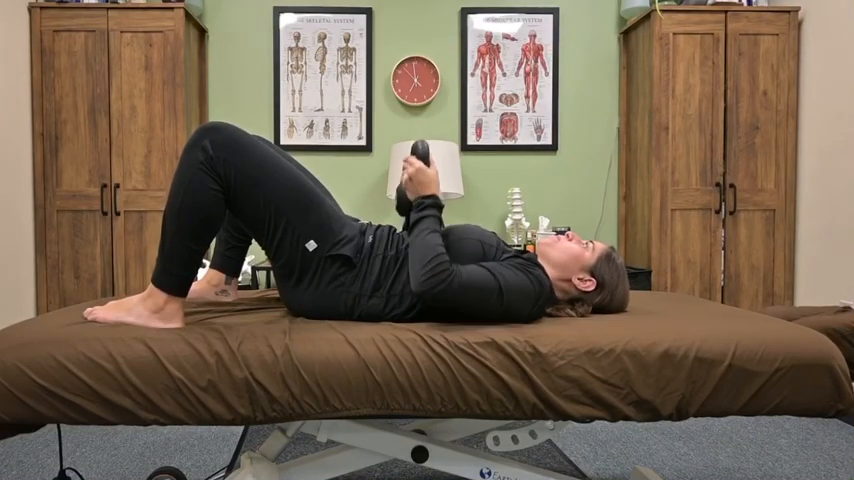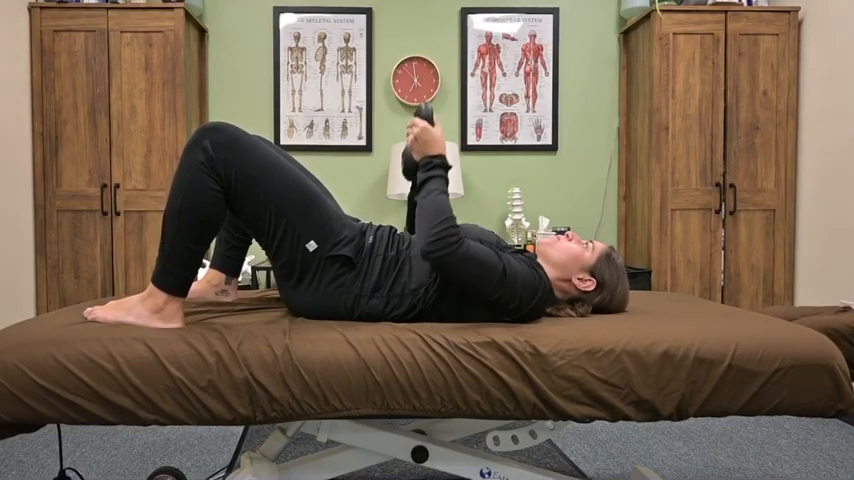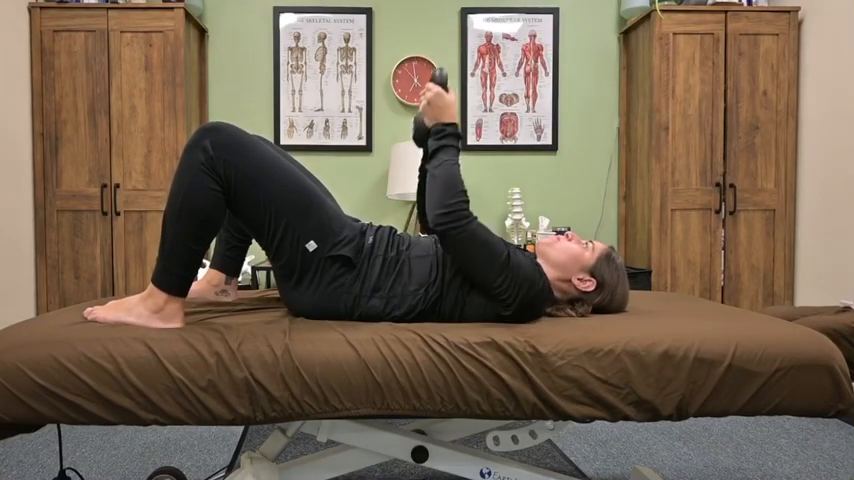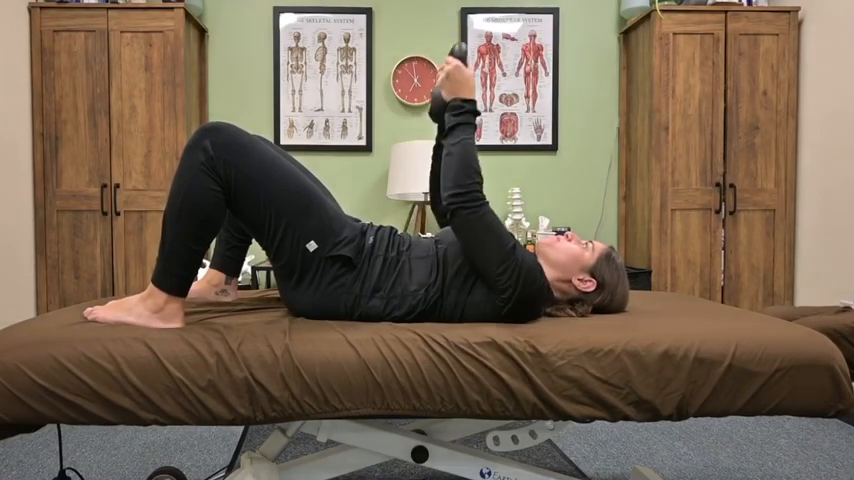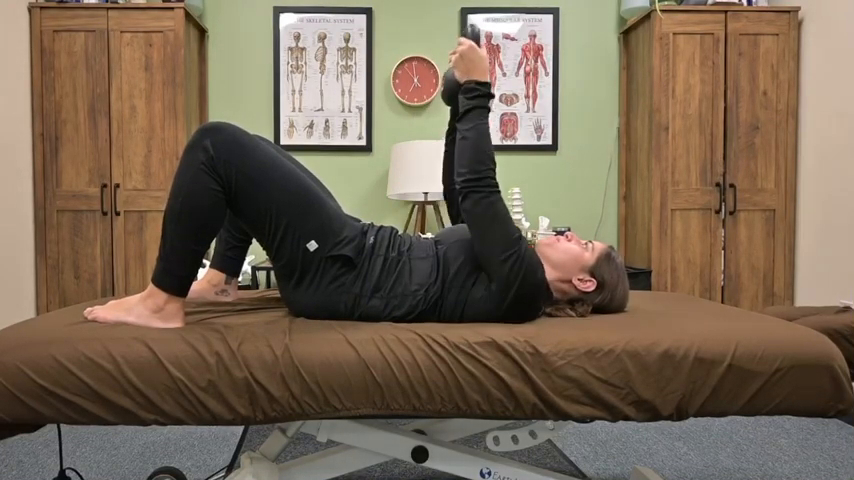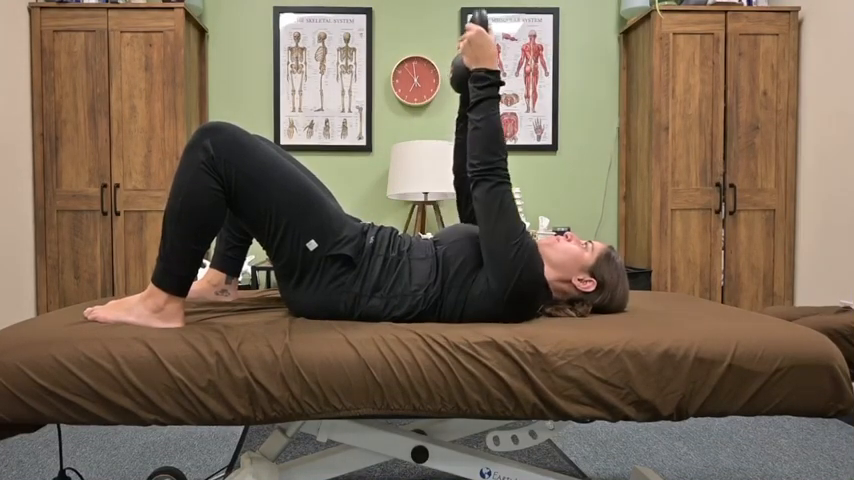
dt=0.2s
person 1, frame 1
left shoulder: (525, 290)
right shoulder: (519, 268)
left elbow: (433, 281)
left wrist: (426, 200)
right wrist: (420, 198)
left hip: (334, 271)
right hip: (353, 248)
left knee: (215, 144)
right knee: (241, 150)
left ankle: (161, 303)
right ankle: (219, 280)
person 1, frame 2
left shoulder: (524, 288)
right shoulder: (519, 270)
left elbow: (439, 246)
left wrist: (434, 163)
right wrist: (422, 166)
left hip: (336, 271)
right hip: (353, 249)
left knee: (215, 143)
right knee: (245, 149)
left ankle: (161, 303)
right ankle: (219, 281)
person 1, frame 3
left shoulder: (522, 288)
right shoulder: (516, 270)
left elbow: (450, 219)
right elbow: (437, 219)
left wrist: (446, 131)
right wrist: (434, 138)
left hip: (336, 272)
right hip: (352, 251)
left knee: (215, 144)
right knee: (241, 151)
left ankle: (162, 302)
right ankle: (219, 280)
person 1, frame 4
left shoulder: (522, 287)
right shoulder: (516, 271)
left elbow: (464, 199)
right elbow: (448, 205)
left wrist: (463, 106)
right wrist: (448, 116)
left hip: (335, 271)
right hip: (352, 250)
left knee: (215, 144)
right knee: (245, 151)
left ankle: (161, 303)
right ankle: (219, 280)
person 1, frame 5
left shoulder: (521, 284)
right shoulder: (513, 268)
left elbow: (479, 188)
right elbow: (462, 194)
left wrist: (477, 89)
right wrist: (460, 101)
left hip: (335, 271)
right hip: (351, 253)
left knee: (216, 143)
right knee: (240, 150)
left ankle: (162, 302)
right ankle: (219, 280)
person 1, frame 6
left shoulder: (521, 281)
right shoulder: (512, 267)
left elbow: (490, 178)
right elbow: (470, 184)
left wrist: (487, 76)
right wrist: (469, 90)
left hip: (336, 271)
right hip: (352, 251)
left knee: (216, 143)
right knee: (243, 149)
left ankle: (161, 302)
right ankle: (219, 280)
